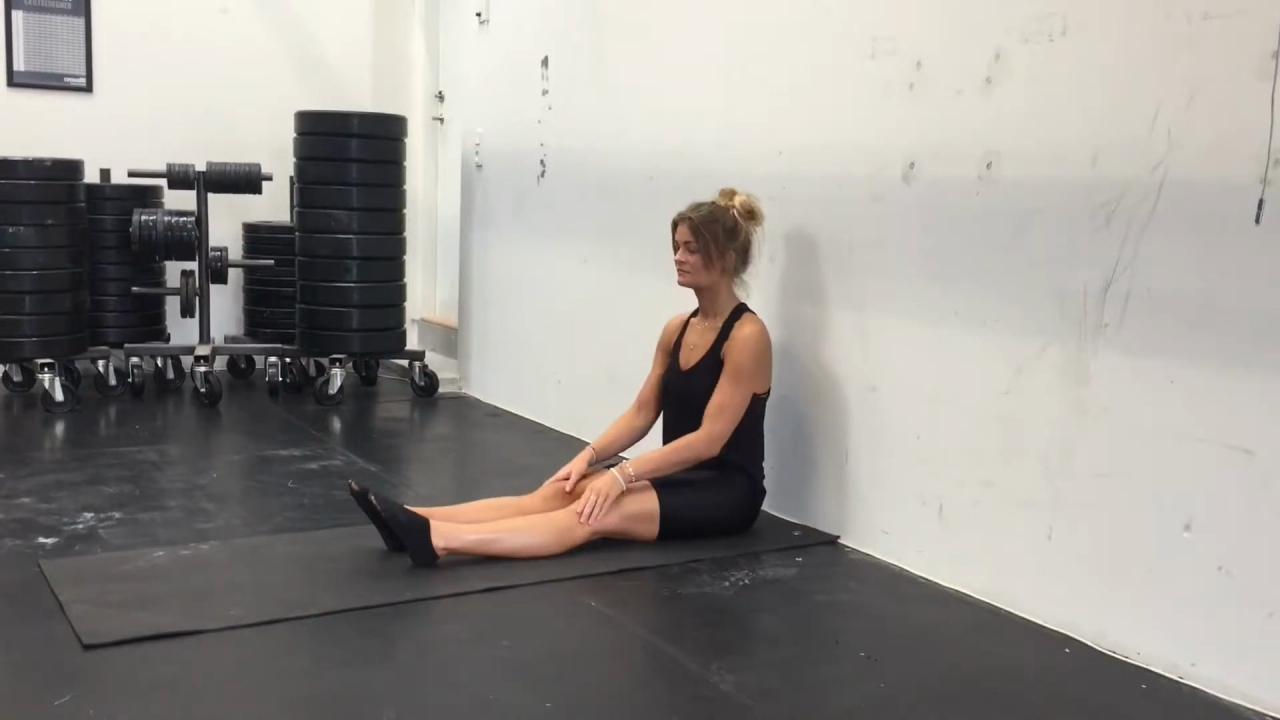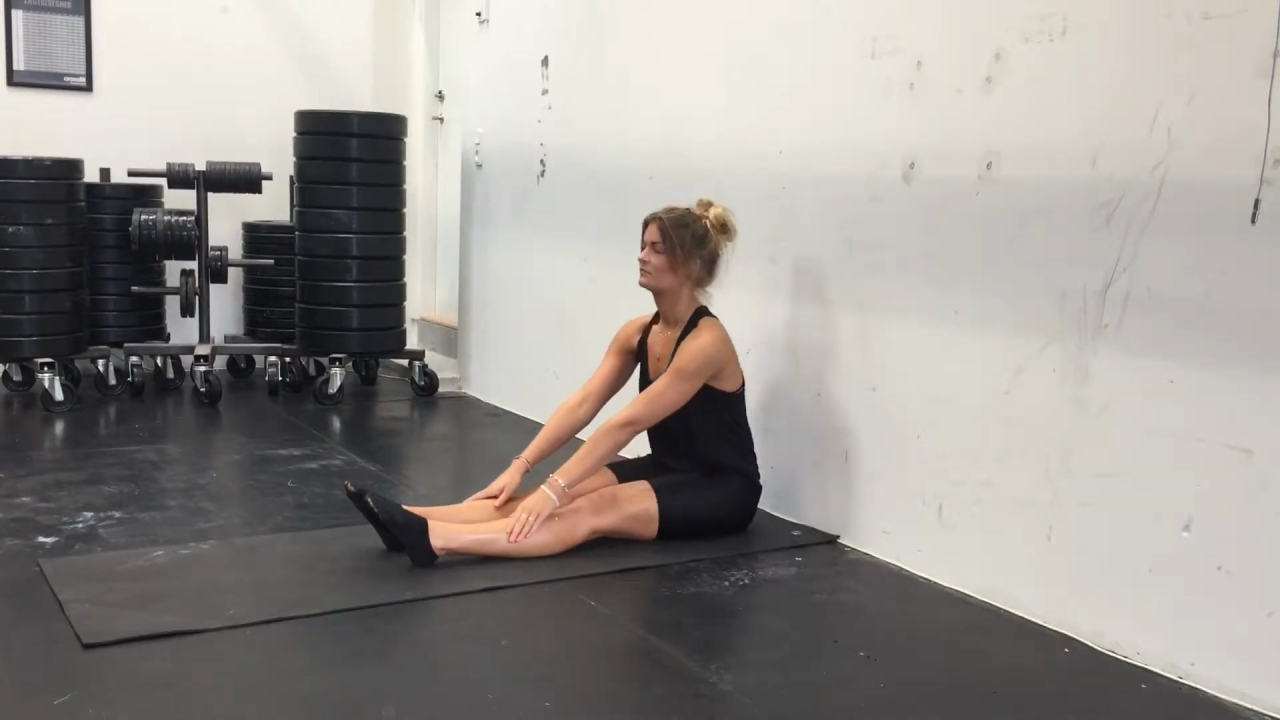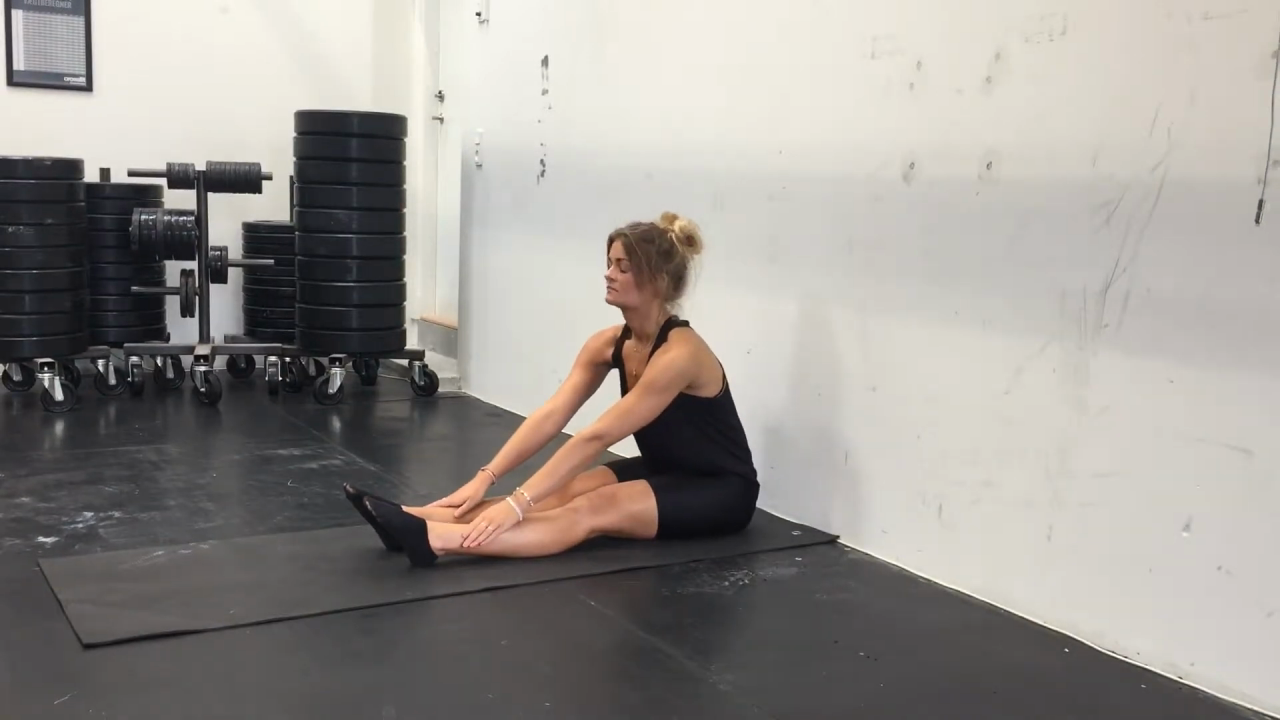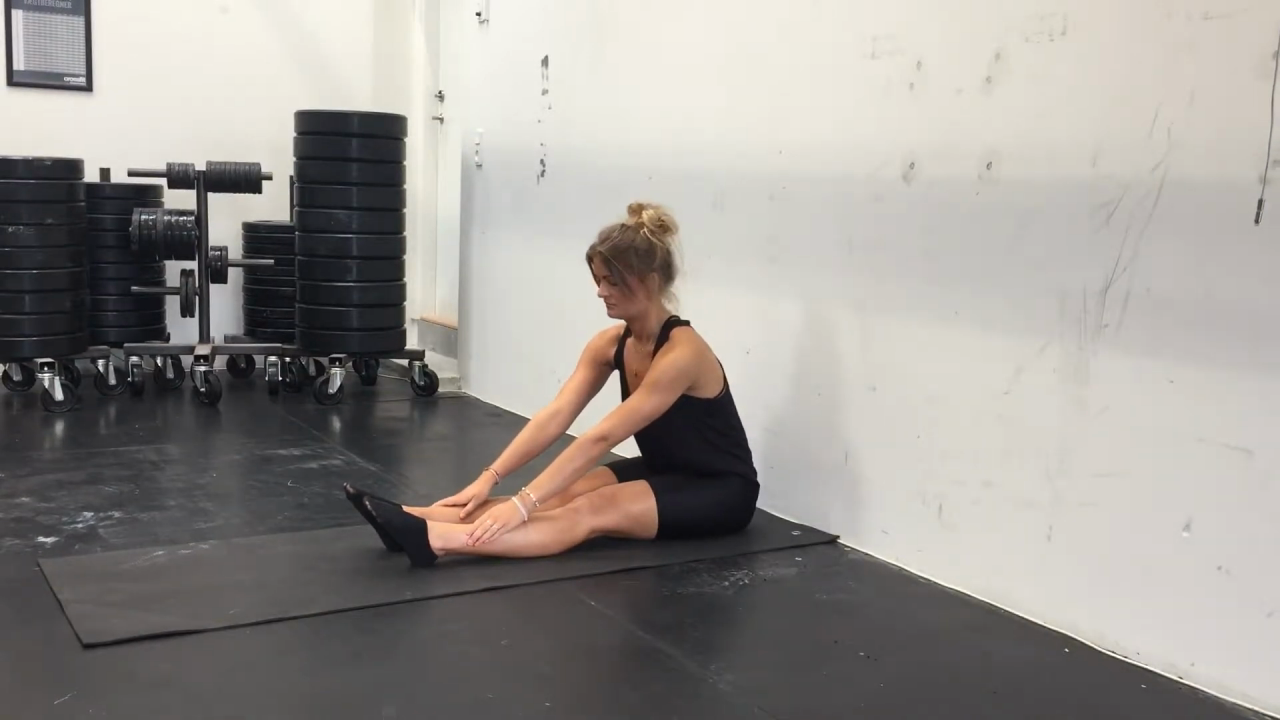
dt=1s
person 1, frame 1
left shoulder: (747, 336)
right shoulder: (677, 329)
left elbow: (709, 439)
right elbow: (641, 414)
left wrist: (621, 475)
right wrist: (588, 456)
left hip: (726, 490)
right hip: (679, 474)
left knee: (598, 514)
right knee: (563, 494)
left ankle: (437, 539)
right ankle: (418, 523)
person 1, frame 2
left shoulder: (707, 342)
right shoulder: (639, 331)
left elbow: (627, 423)
right elbow: (582, 404)
left wrist: (553, 489)
right wrist: (520, 466)
left hip: (722, 490)
right hip: (667, 468)
left knee: (594, 510)
right knee: (572, 494)
left ankle: (434, 540)
right ankle: (413, 521)
person 1, frame 3
left shoulder: (680, 353)
right shoulder: (609, 343)
left elbow: (597, 437)
right elbow: (549, 416)
left wrist: (518, 504)
right wrist: (485, 478)
left hip: (720, 490)
right hip: (661, 470)
left knee: (590, 511)
right knee: (563, 492)
left ankle: (431, 539)
right ankle: (415, 520)
person 1, frame 4
left shoulder: (682, 352)
right shoulder: (610, 343)
left elbow: (601, 437)
right elbow: (554, 416)
left wrist: (524, 503)
right wrist: (489, 478)
left hip: (720, 490)
right hip: (661, 470)
left knee: (589, 512)
right knee: (564, 493)
left ankle: (431, 539)
right ankle: (416, 521)
